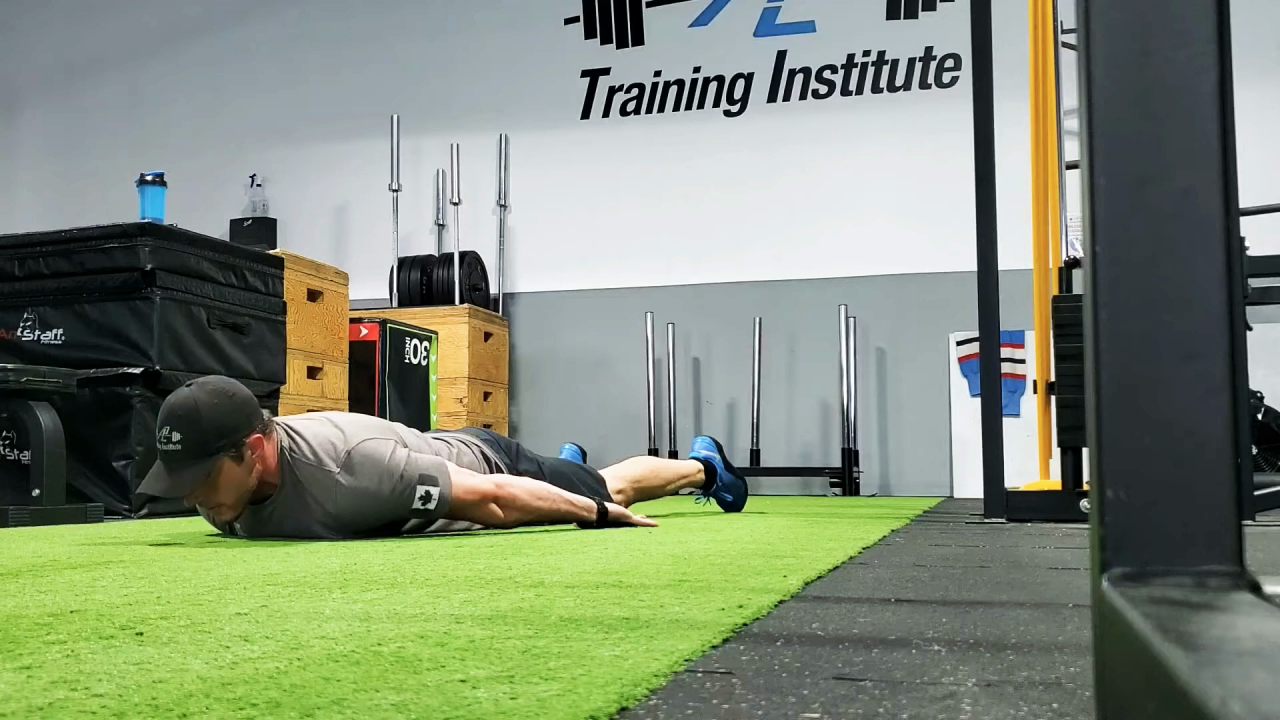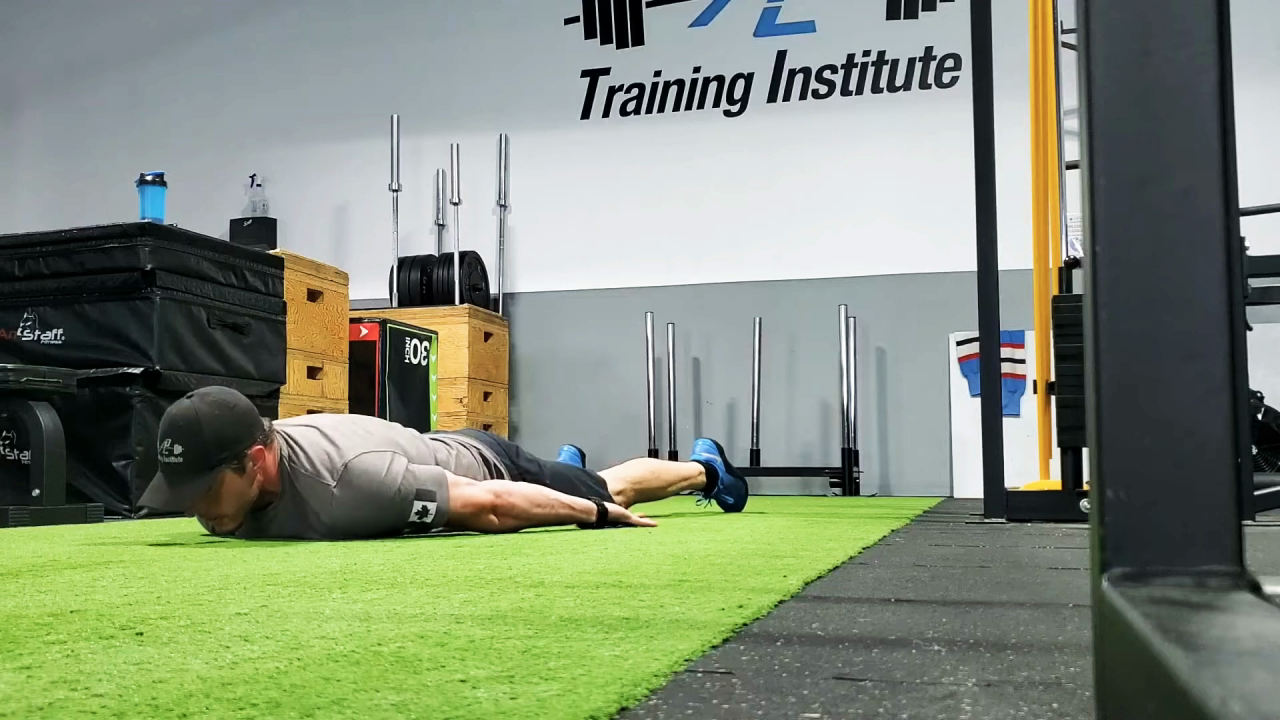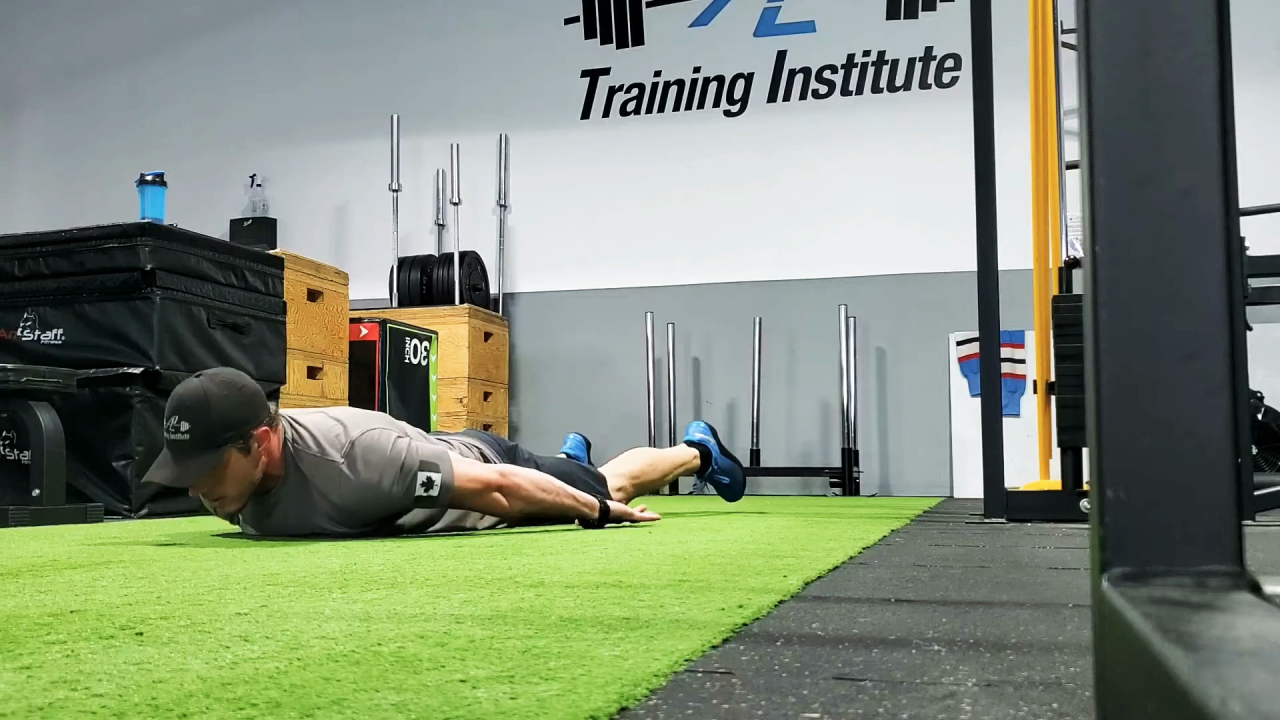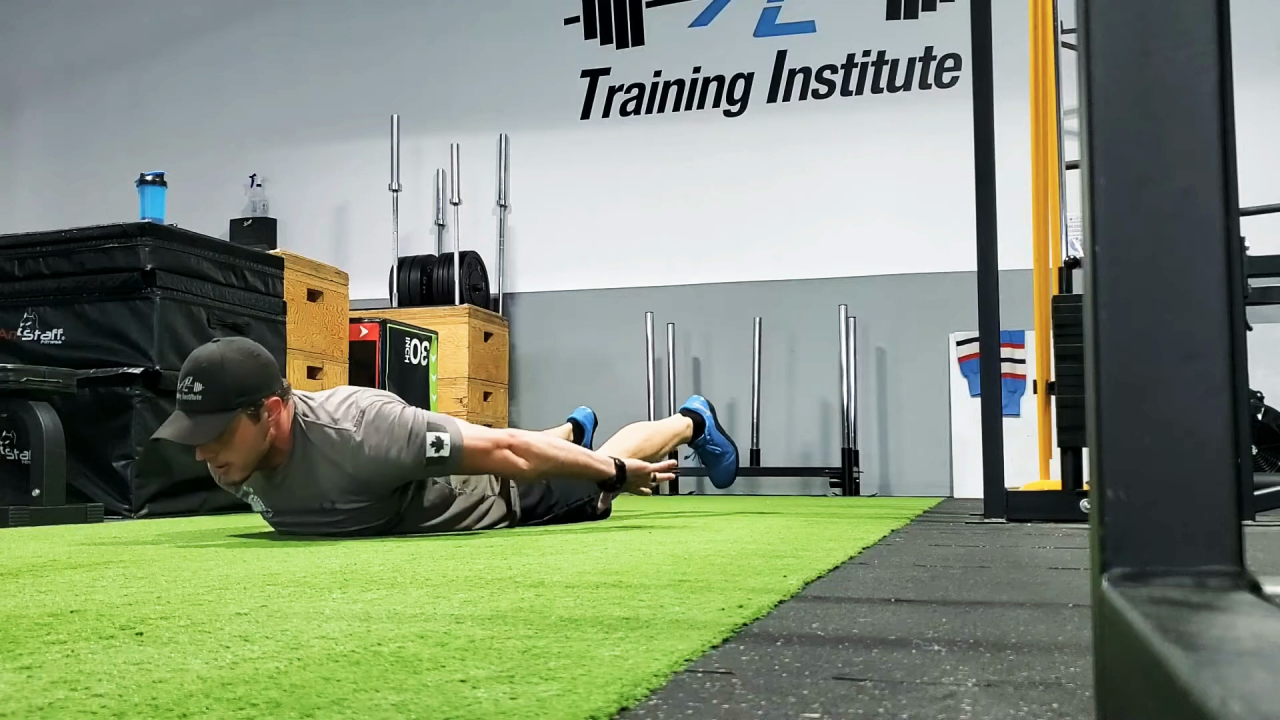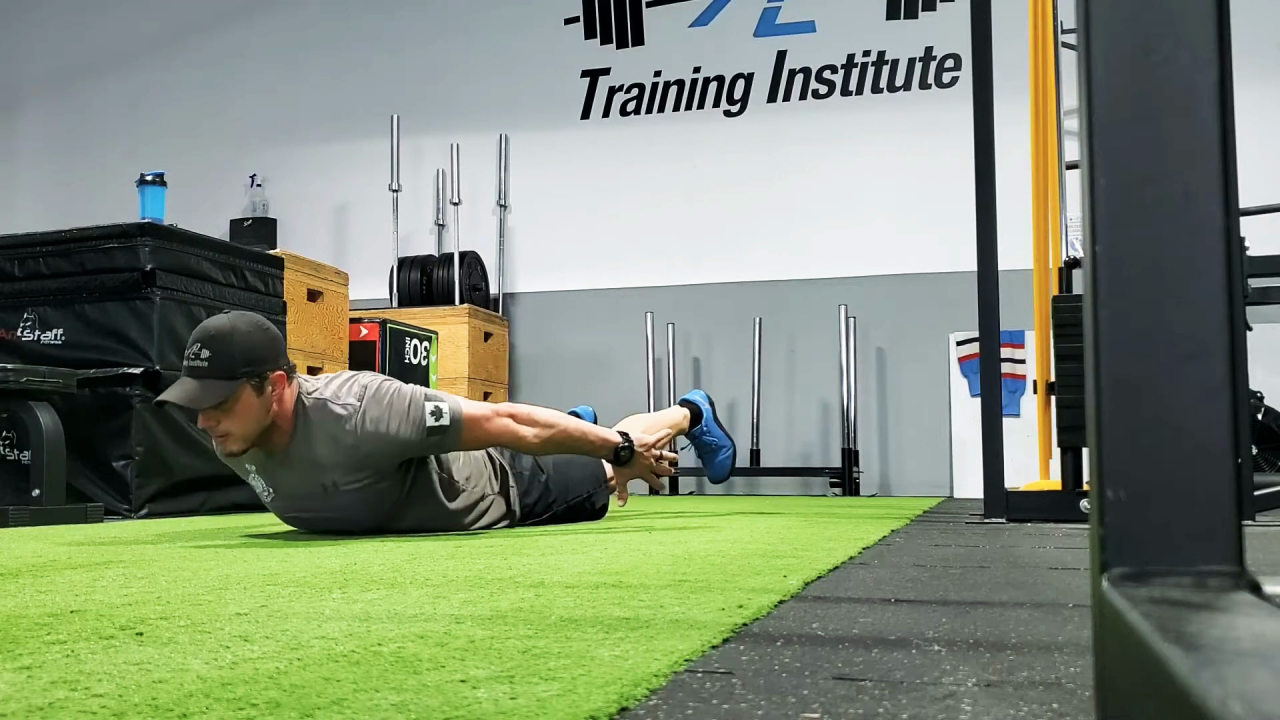
dt=0.4s
person 1, frame 1
left shoulder: (343, 468)
right shoulder: (229, 480)
left elbow: (492, 497)
left wrist: (602, 514)
left hip: (484, 470)
right hip: (438, 459)
left knee: (607, 491)
left ankle: (704, 467)
right ankle: (566, 460)
person 1, frame 2
left shoulder: (344, 482)
right shoulder: (231, 470)
left elbow: (493, 506)
left wrist: (601, 517)
left hip: (486, 473)
right hip: (438, 458)
left knee: (606, 492)
left ankle: (704, 468)
person 1, frame 3
left shoulder: (348, 459)
right shoulder: (233, 467)
left elbow: (497, 487)
left wrist: (606, 513)
left hip: (487, 476)
right hip: (441, 463)
left knee: (608, 487)
left ankle: (698, 452)
right ankle: (568, 455)
person 1, frame 4
left shoulder: (357, 433)
right shoulder: (231, 464)
left elbow: (504, 449)
left wrist: (618, 473)
left hip: (495, 499)
right hip: (436, 495)
left knee: (602, 476)
left ankle: (691, 422)
right ankle: (573, 427)
person 1, frame 5
left shoulder: (359, 414)
right shoulder: (232, 443)
left elbow: (505, 421)
left wrist: (623, 451)
left hip: (496, 496)
right hip: (434, 475)
left knee: (604, 474)
left ankle: (689, 415)
right ankle: (575, 420)
